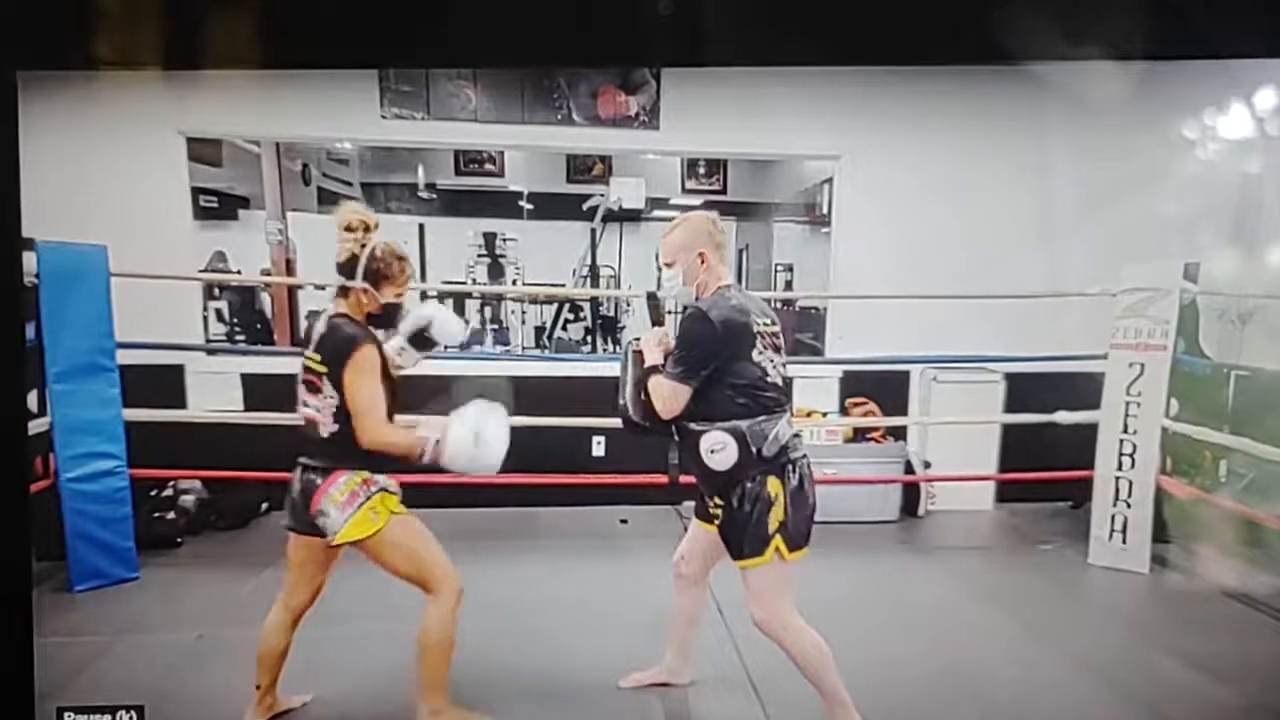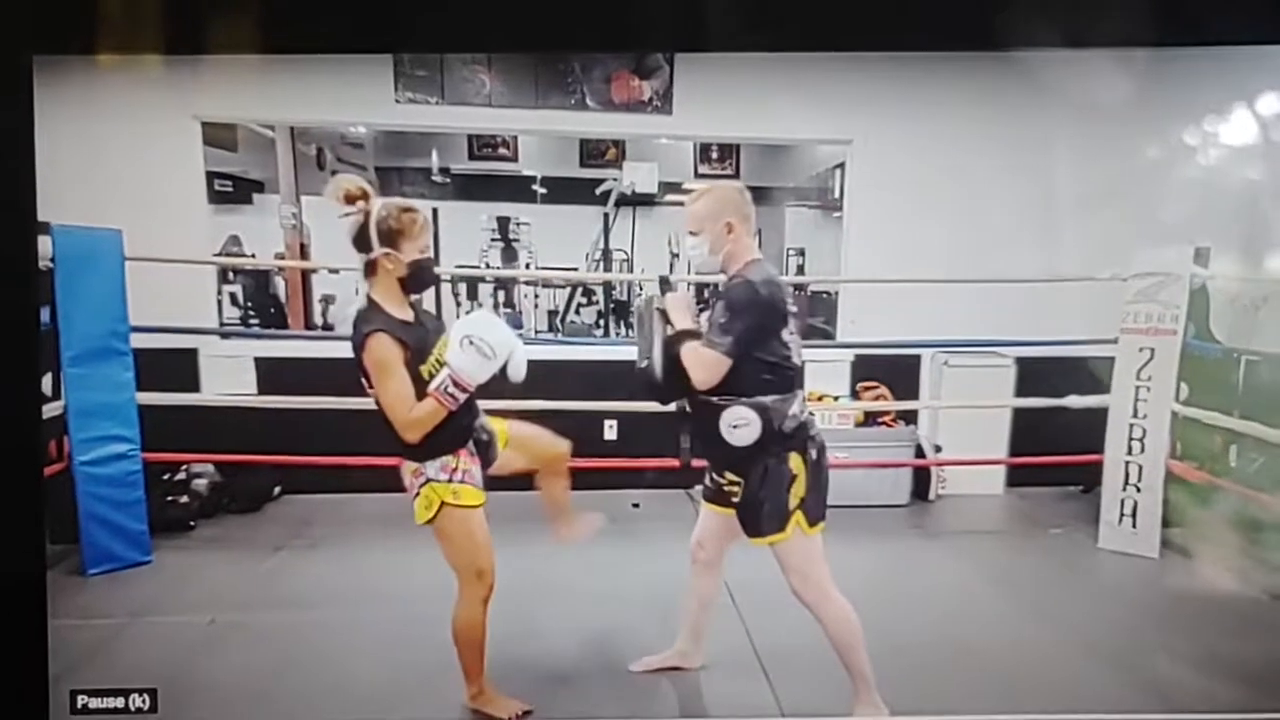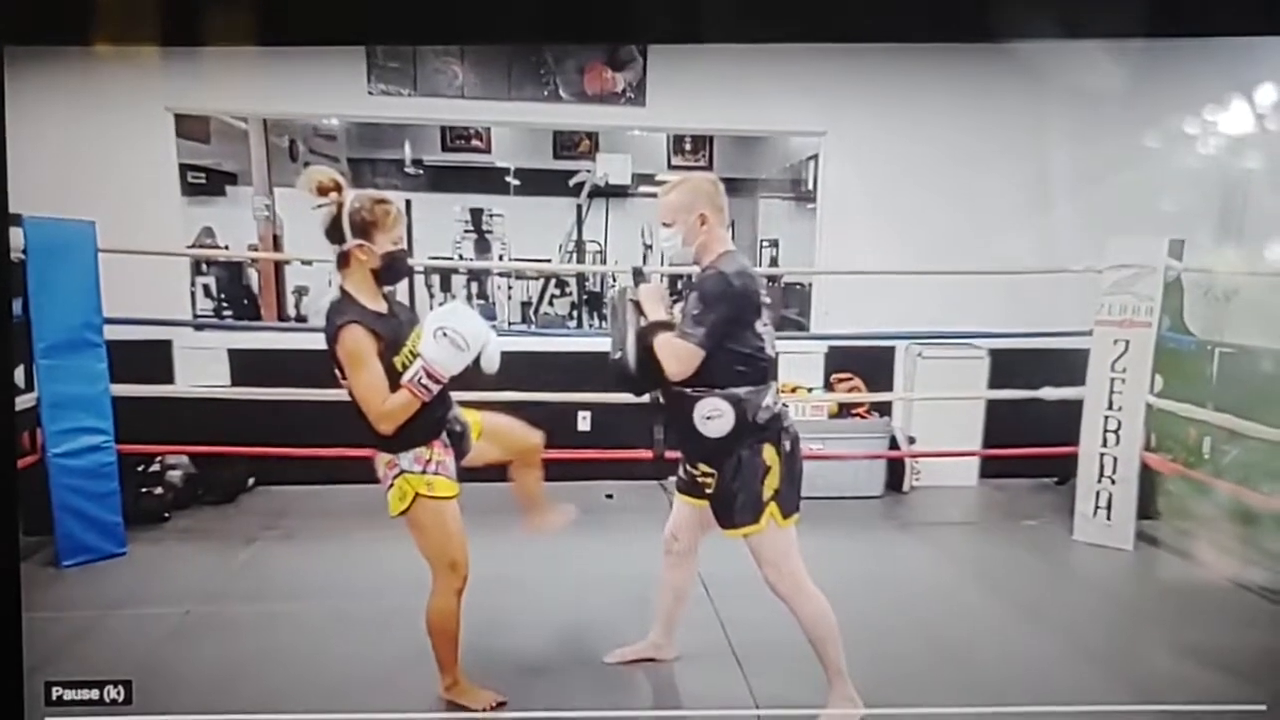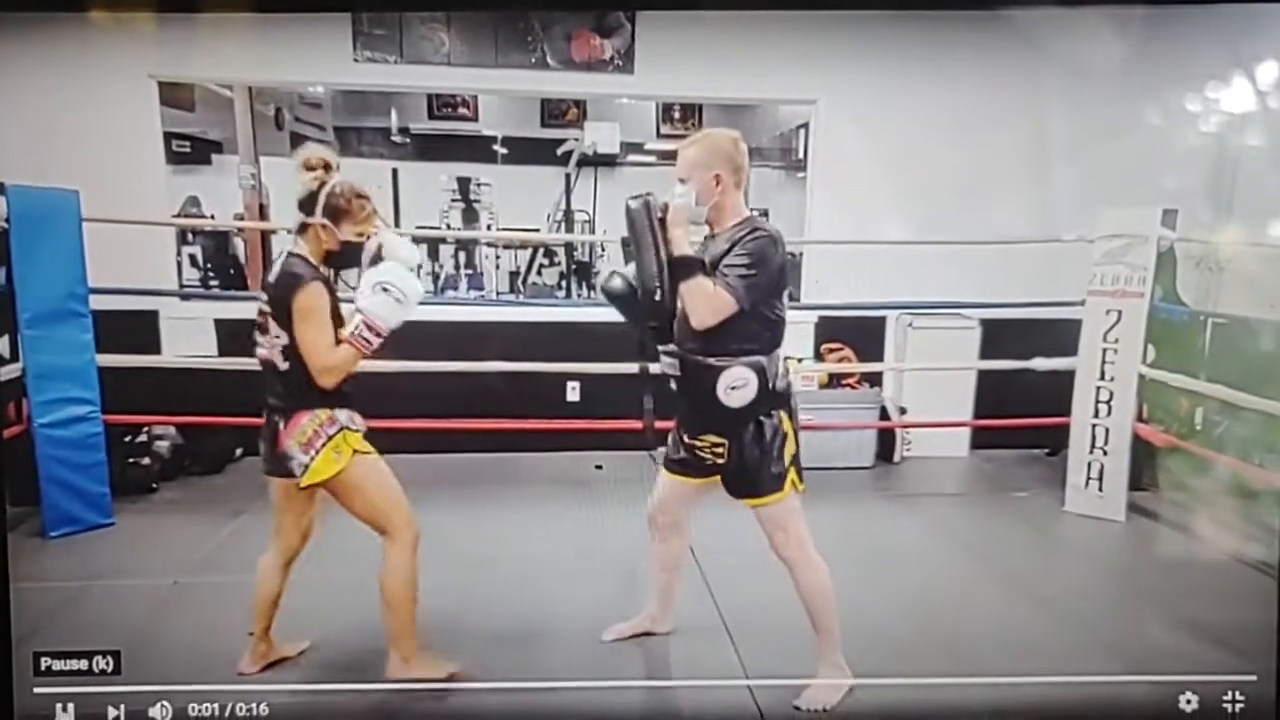
dt=0.7s
person 1, frame 1
left shoulder: (707, 317)
right shoulder: (754, 309)
left elbow: (668, 404)
left wrist: (653, 357)
right wrist: (676, 355)
left hip: (761, 482)
right hip: (739, 477)
left knee: (772, 615)
right knee: (688, 566)
right ankle: (676, 666)
person 1, frame 2
left shoulder: (751, 290)
right shoulder: (756, 284)
left elbow: (705, 373)
left wrist: (681, 322)
right wrist: (691, 333)
left hip: (779, 457)
right hip: (743, 453)
left knee: (811, 585)
right knee: (704, 550)
right ankle: (687, 649)
person 1, frame 3
left shoulder: (725, 282)
right shoulder: (720, 278)
left elbow: (678, 363)
left wrist: (654, 314)
right wrist: (657, 322)
left hip: (752, 449)
right hip: (714, 445)
left knee: (784, 575)
right knee: (677, 541)
right ankle: (660, 640)
person 1, frame 4
left shoulder: (759, 243)
right shoulder: (714, 240)
left elbow: (705, 313)
right elbow: (689, 313)
left wrist: (678, 243)
left hip: (754, 418)
right hip: (702, 411)
left knee: (790, 542)
right knee: (663, 513)
left ankle: (833, 666)
right ankle: (658, 614)
person 2, frame 1
left shoulder: (326, 328)
right shoulder: (357, 347)
right elbow: (372, 434)
left wrist: (414, 340)
right wrist: (443, 442)
left hip: (310, 484)
right hip: (352, 488)
left knee: (294, 600)
right knee: (446, 588)
person 2, frame 2
left shoulder: (405, 302)
right shoulder: (379, 333)
right elbow: (403, 420)
left wrist: (492, 353)
right wrist: (465, 369)
left hip: (463, 426)
right hip: (436, 461)
left knee: (553, 449)
right knee: (476, 582)
left ankle: (565, 522)
person 2, frame 3
left shoulder: (381, 301)
right shoulder: (352, 326)
right elbow: (384, 417)
left wrist: (461, 336)
right wrist: (436, 363)
left hip: (443, 431)
right hip: (410, 459)
left knee: (530, 441)
right knee: (451, 574)
left ankle: (535, 512)
right ankle: (454, 685)
person 2, frame 4
left shoulder: (287, 270)
right shoulder: (309, 285)
left elbow: (321, 346)
right elbow: (326, 370)
left wrist: (379, 269)
right wrist: (377, 319)
left hip: (285, 425)
right hip: (319, 427)
left knee: (288, 540)
right knee: (402, 531)
left ankle: (259, 648)
right ankle: (404, 658)
